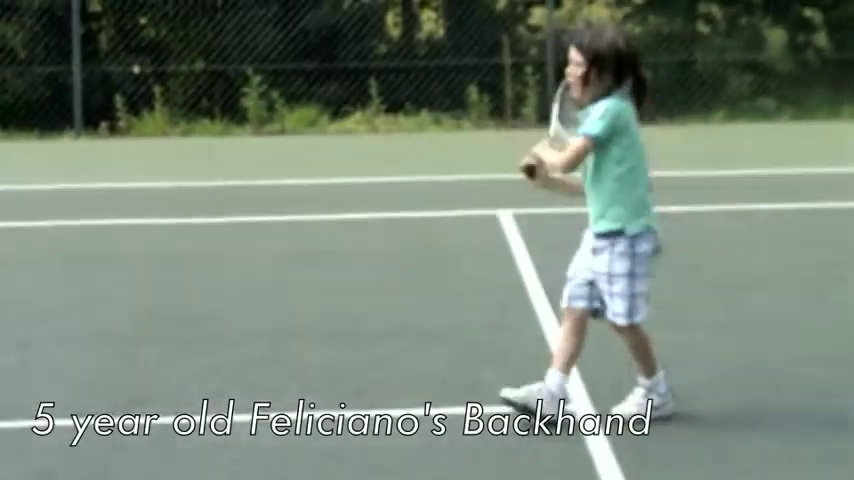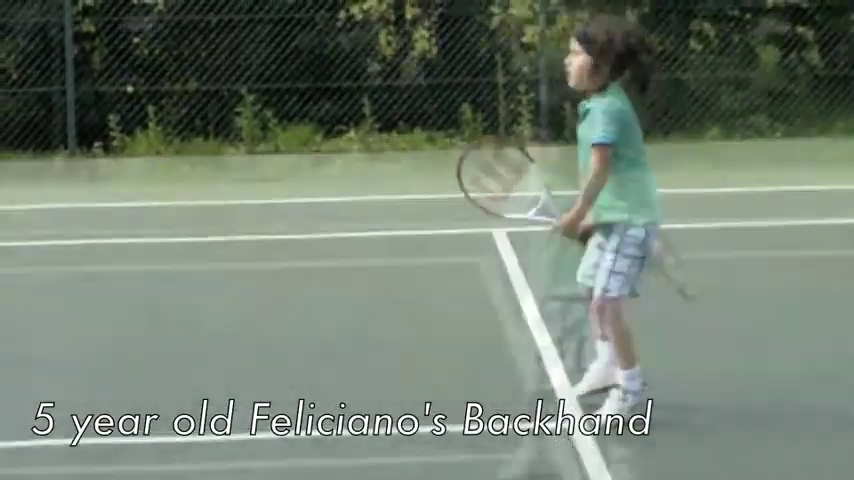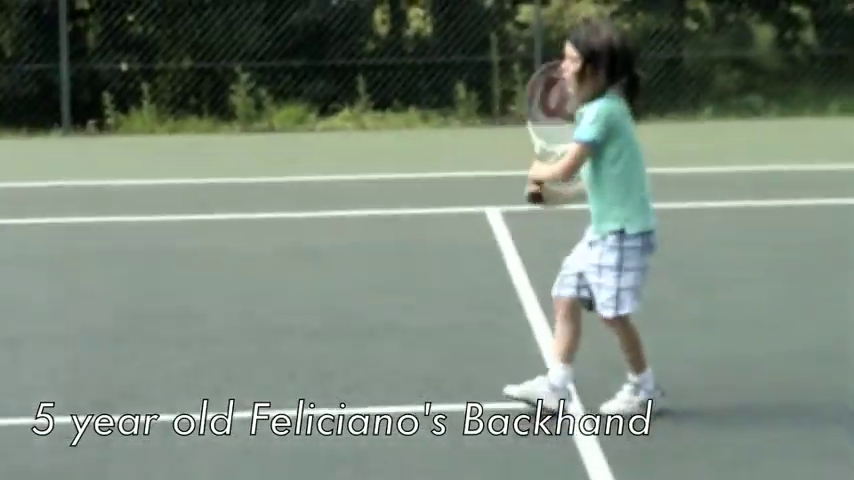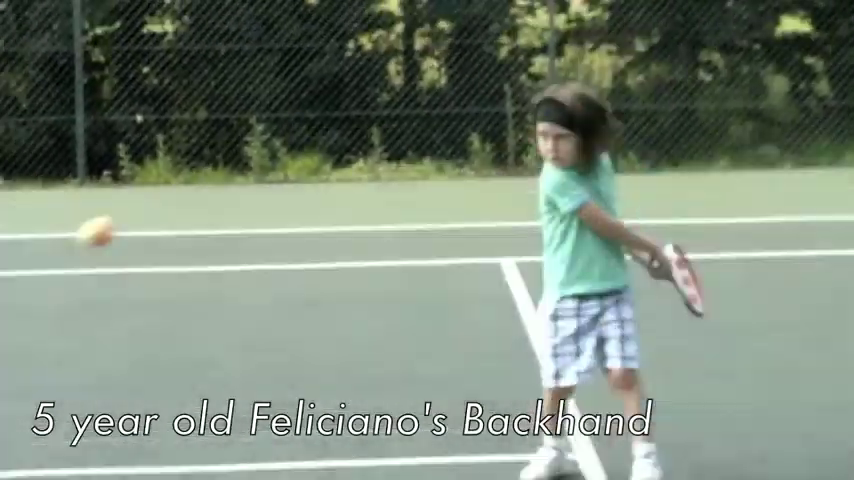
dt=1s
person 1, frame 1
left shoulder: (612, 110)
right shoulder: (595, 115)
left elbow: (566, 161)
left wrist: (543, 154)
right wrist: (544, 176)
left hip: (627, 237)
right hip: (600, 236)
left knee: (623, 320)
right knee: (575, 312)
left ankle: (654, 392)
right ankle: (552, 393)
person 1, frame 2
left shoulder: (606, 109)
right shoulder: (600, 104)
left elbow: (599, 171)
left wrist: (577, 214)
right wrist: (587, 215)
left hip: (626, 221)
right hip: (611, 218)
left knee: (606, 299)
right knee: (594, 291)
left ankle: (629, 387)
right ankle: (609, 360)
person 1, frame 3
left shoulder: (603, 111)
right shoulder: (595, 111)
left elbow: (566, 169)
left wrist: (540, 172)
right wrist: (550, 186)
left hip: (624, 232)
right hip: (602, 230)
left knee: (614, 313)
right knee: (566, 300)
left ankle: (643, 388)
right ankle: (556, 384)
person 1, frame 4
left shoulder: (601, 166)
right shoulder: (555, 180)
left elbow: (608, 228)
right elbow: (604, 225)
left wrist: (642, 254)
right wrist: (651, 249)
left hip: (613, 293)
right hip: (568, 301)
left knee: (624, 374)
right knee: (558, 385)
